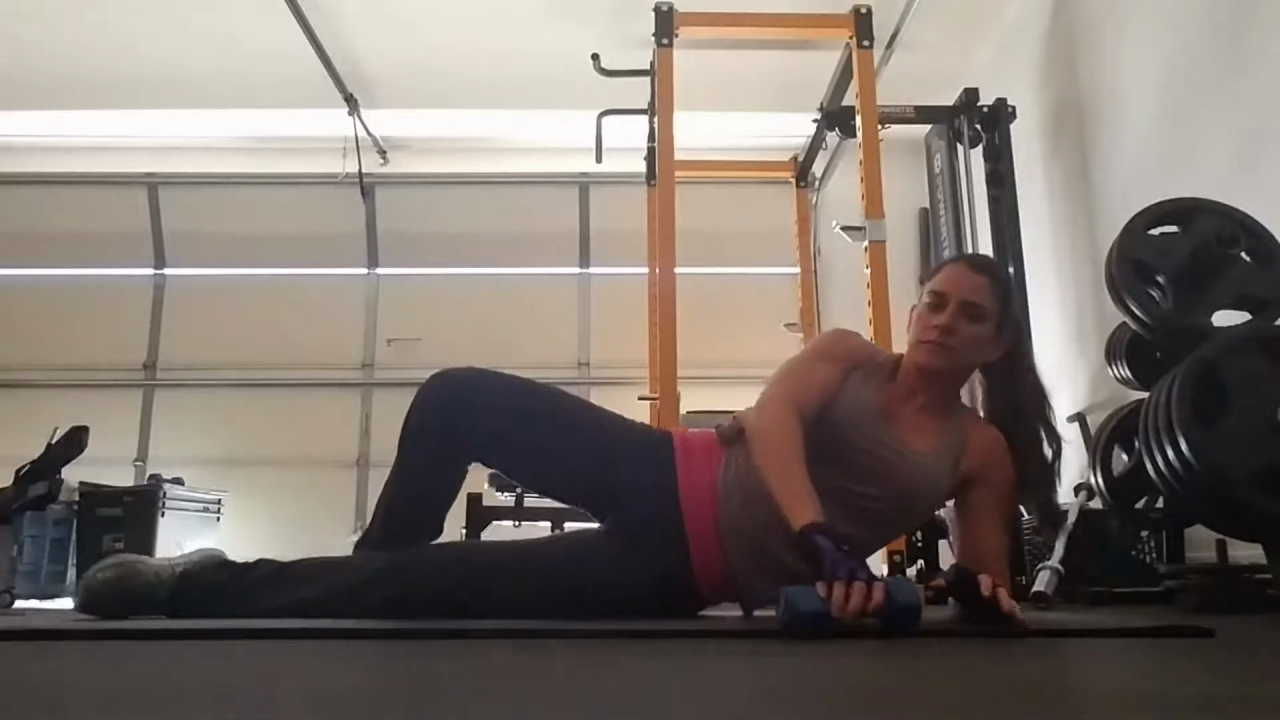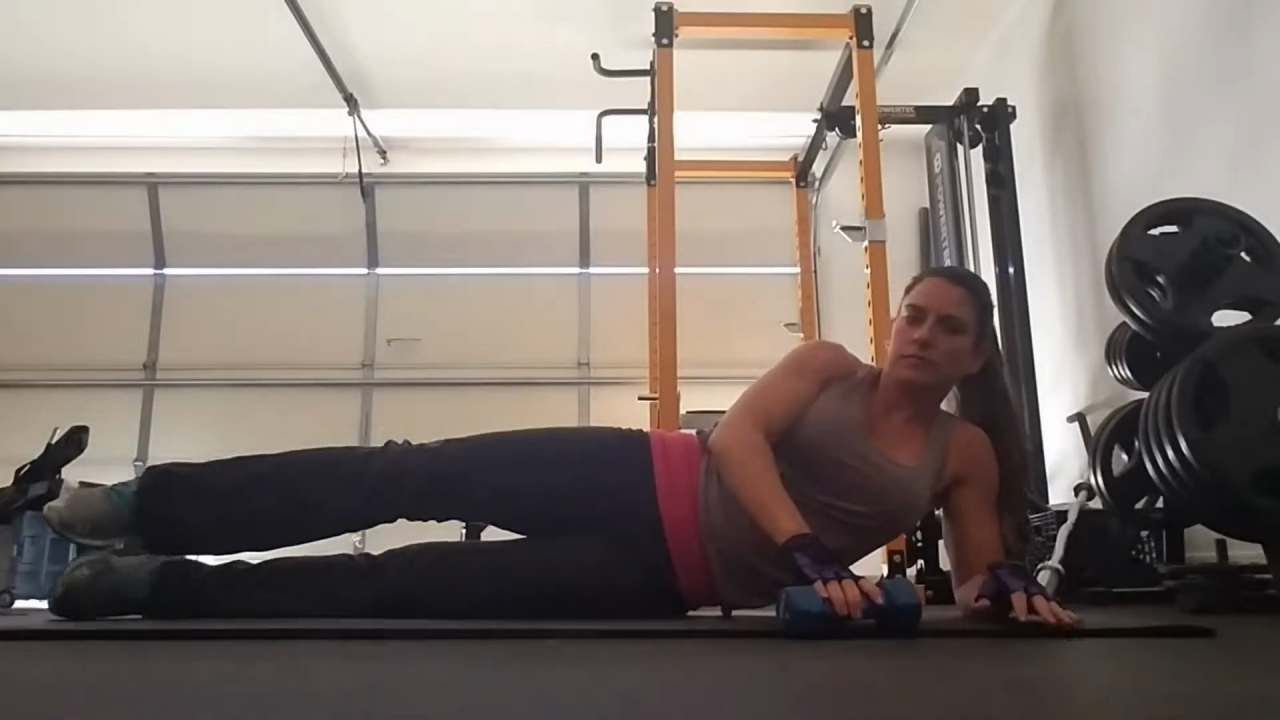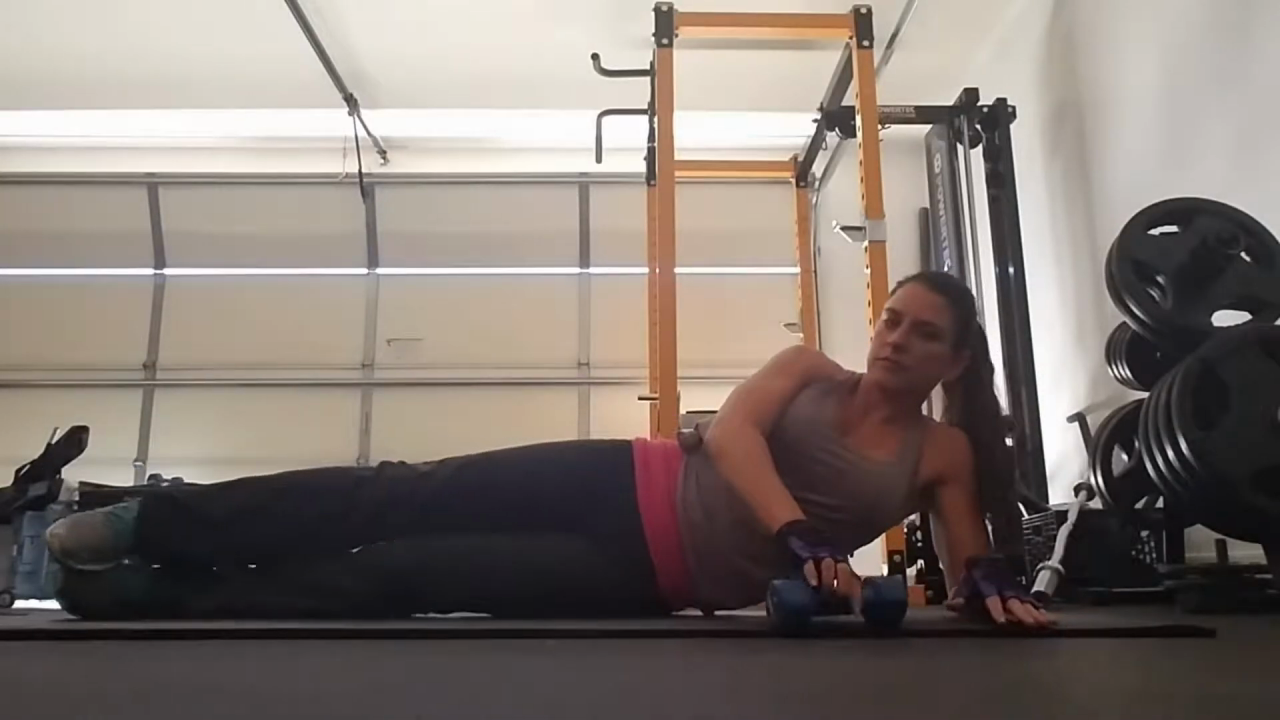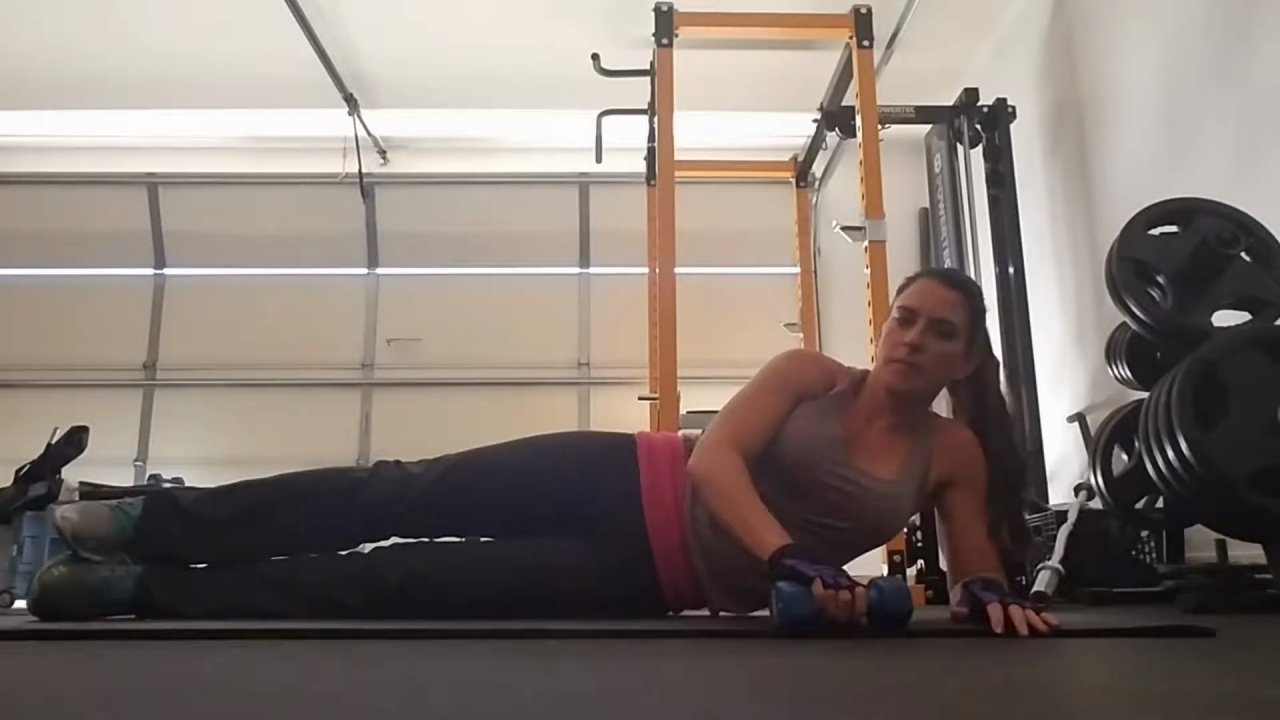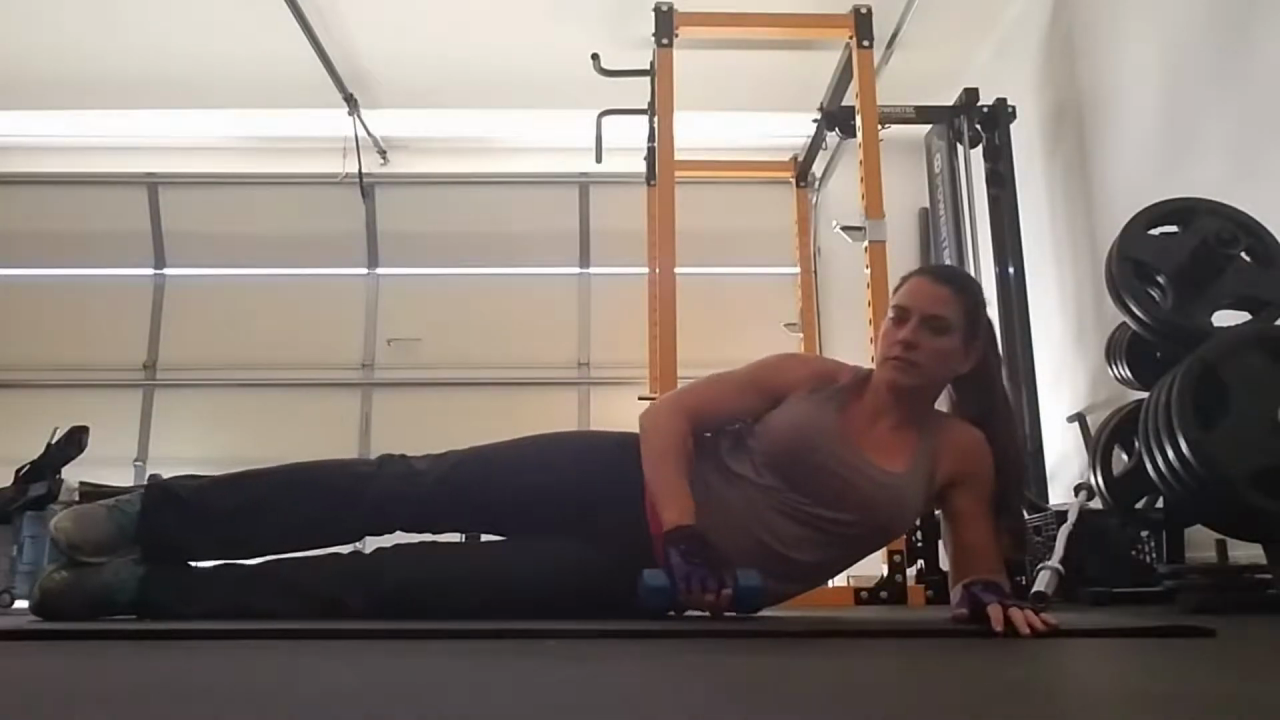
dt=1s
person 1, frame 1
left shoulder: (981, 452)
right shoulder: (847, 354)
left elbow: (983, 571)
right elbow: (771, 421)
left wrist: (987, 588)
right wrist: (817, 532)
left hip: (686, 576)
right hip: (667, 479)
left knee: (447, 583)
right knee: (459, 399)
left ankle: (200, 592)
right ankle: (378, 568)
person 1, frame 2
left shoulder: (966, 456)
right shoulder: (829, 366)
left elbow: (979, 576)
right elbow: (738, 435)
left wrist: (1009, 584)
right wrist: (805, 552)
left hip: (667, 581)
right hip: (643, 481)
left knee: (418, 585)
right knee: (416, 474)
left ankle: (164, 586)
right ankle: (148, 504)
person 1, frame 3
left shoulder: (945, 456)
right shoulder: (809, 369)
left elbow: (966, 566)
right elbow: (729, 430)
left wrist: (989, 584)
right wrist: (800, 538)
left hip: (651, 582)
right hip: (628, 483)
left knee: (410, 575)
right knee: (409, 496)
left ankle: (157, 593)
right ankle: (149, 523)
person 1, frame 4
left shoulder: (952, 457)
right shoulder: (810, 374)
left elbow: (974, 572)
right elbow: (713, 460)
left wrist: (989, 596)
right wrist: (793, 559)
left hip: (648, 580)
right hip: (629, 481)
left knee: (404, 580)
right knee: (404, 494)
left ankle: (149, 586)
right ankle: (151, 522)
person 1, frame 5
left shoulder: (959, 454)
right shoulder: (811, 376)
left elbow: (977, 569)
right elbow: (669, 412)
left wrist: (988, 597)
right wrist: (678, 529)
left hip: (648, 566)
right hip: (628, 483)
left knee: (410, 584)
right knee: (414, 487)
left ankle: (151, 585)
right ankle: (153, 513)
